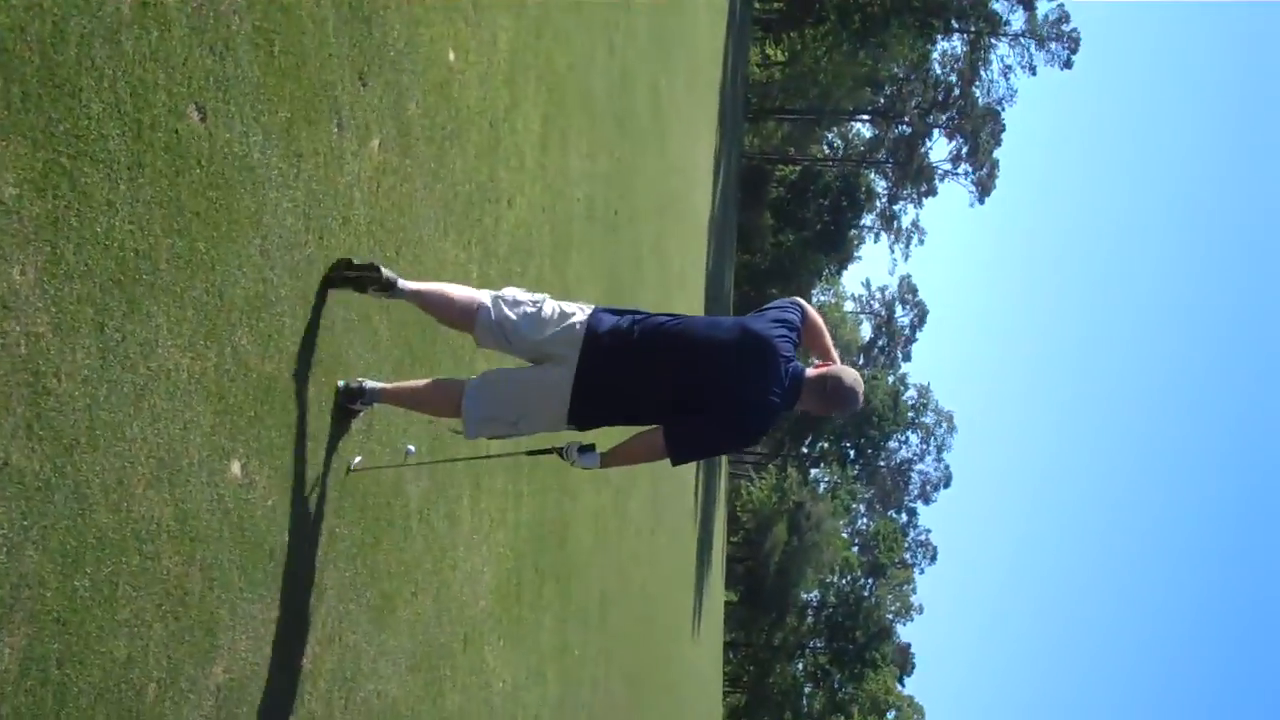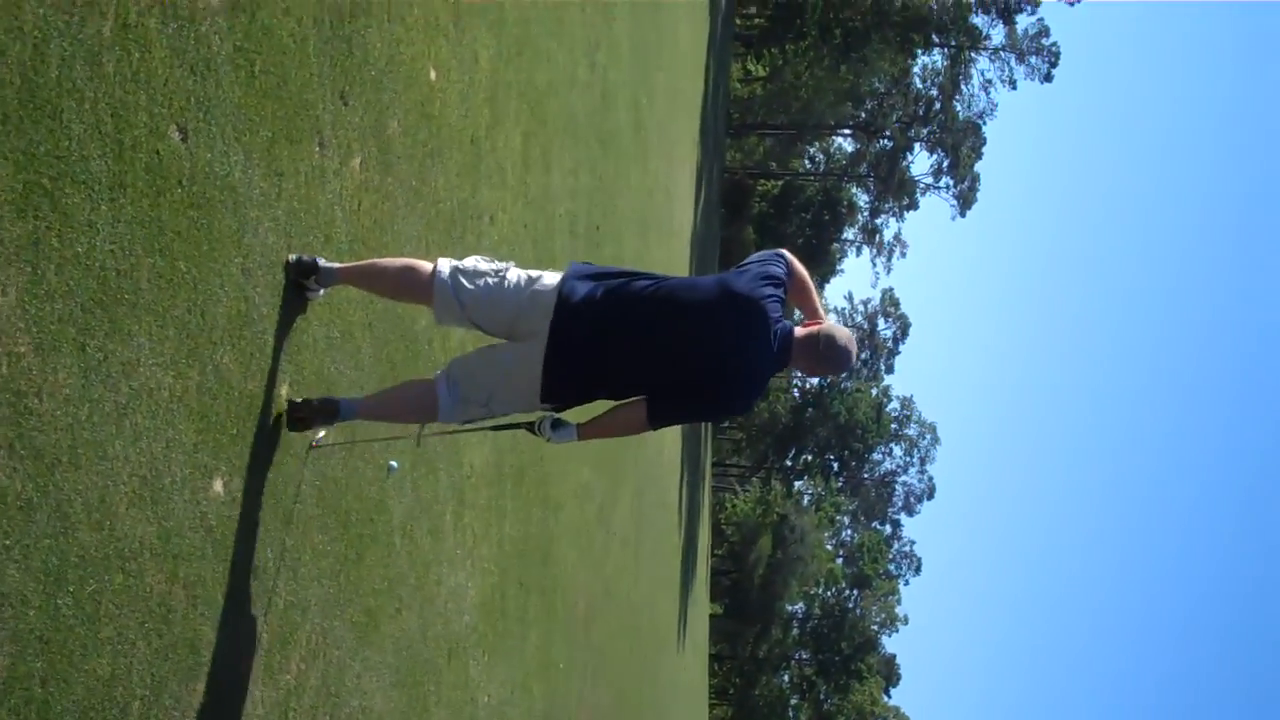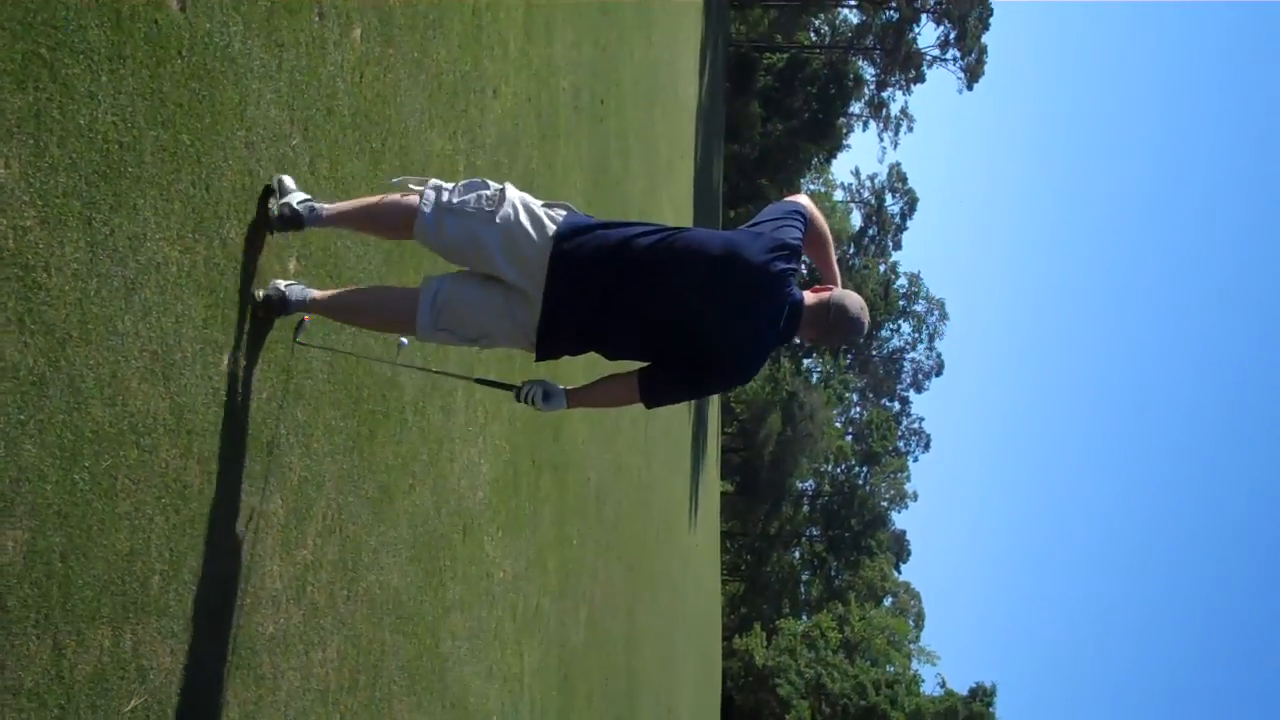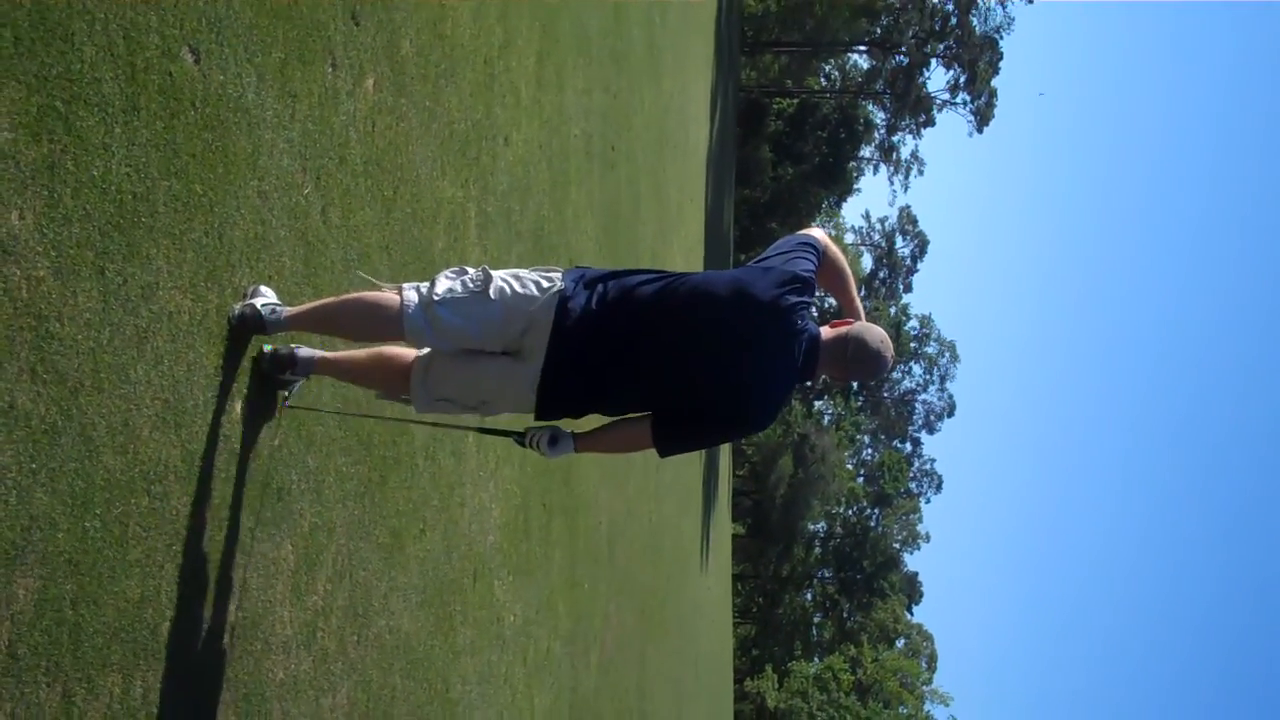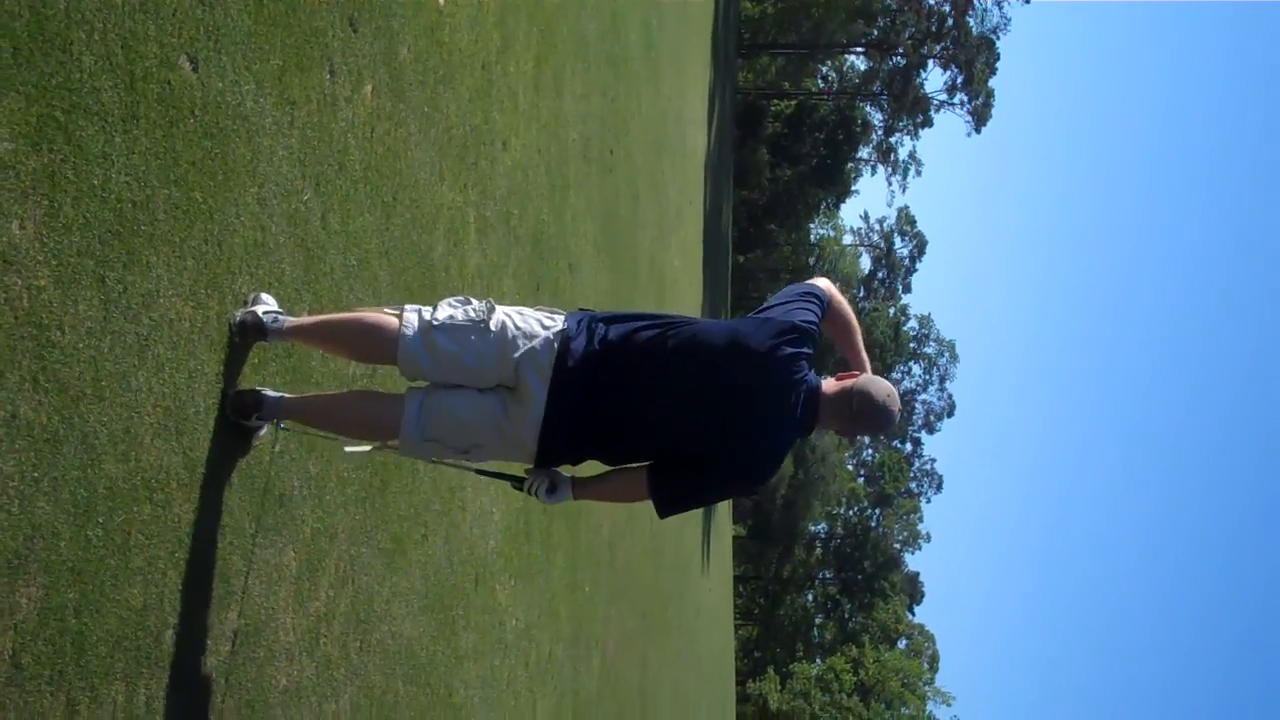
dt=0.7s
person 1, frame 1
left shoulder: (776, 332)
right shoulder: (750, 422)
left elbow: (803, 305)
right elbow: (664, 440)
left wrist: (832, 359)
right wrist: (600, 459)
left hip: (595, 329)
right hip: (585, 397)
left knee: (479, 311)
right knee: (475, 403)
right ankle: (374, 393)
person 1, frame 2
left shoulder: (763, 283)
right shoulder: (738, 388)
left elbow: (786, 256)
right elbow: (647, 411)
left wrist: (819, 316)
right wrist: (576, 433)
left hip: (564, 294)
right hip: (559, 373)
left knee: (436, 279)
right knee: (448, 395)
left ankle: (328, 271)
right ankle: (345, 408)
person 1, frame 3
left shoulder: (775, 247)
right shoulder: (738, 361)
left elbow: (803, 203)
right elbow: (644, 386)
left wrist: (832, 280)
right wrist: (567, 399)
left hip: (564, 239)
right hip: (555, 322)
left knee: (441, 208)
right knee: (429, 308)
left ankle: (313, 210)
right ankle: (309, 300)
person 1, frame 4
left shoulder: (787, 282)
right shoulder: (758, 404)
left elbow: (817, 237)
right elbow: (656, 430)
left wrist: (857, 316)
right wrist: (573, 443)
left hip: (565, 299)
right hip: (559, 387)
left knee: (412, 310)
right knee: (422, 379)
left ankle: (278, 315)
right ankle: (309, 363)
person 1, frame 5
left shoulder: (789, 331)
right shoulder: (756, 460)
left elbow: (824, 287)
right elbow: (654, 483)
left wrist: (864, 373)
right wrist: (572, 489)
left hip: (562, 341)
right hip: (553, 431)
left knee: (411, 335)
right knee: (408, 419)
left ankle: (278, 323)
right ankle: (281, 406)
